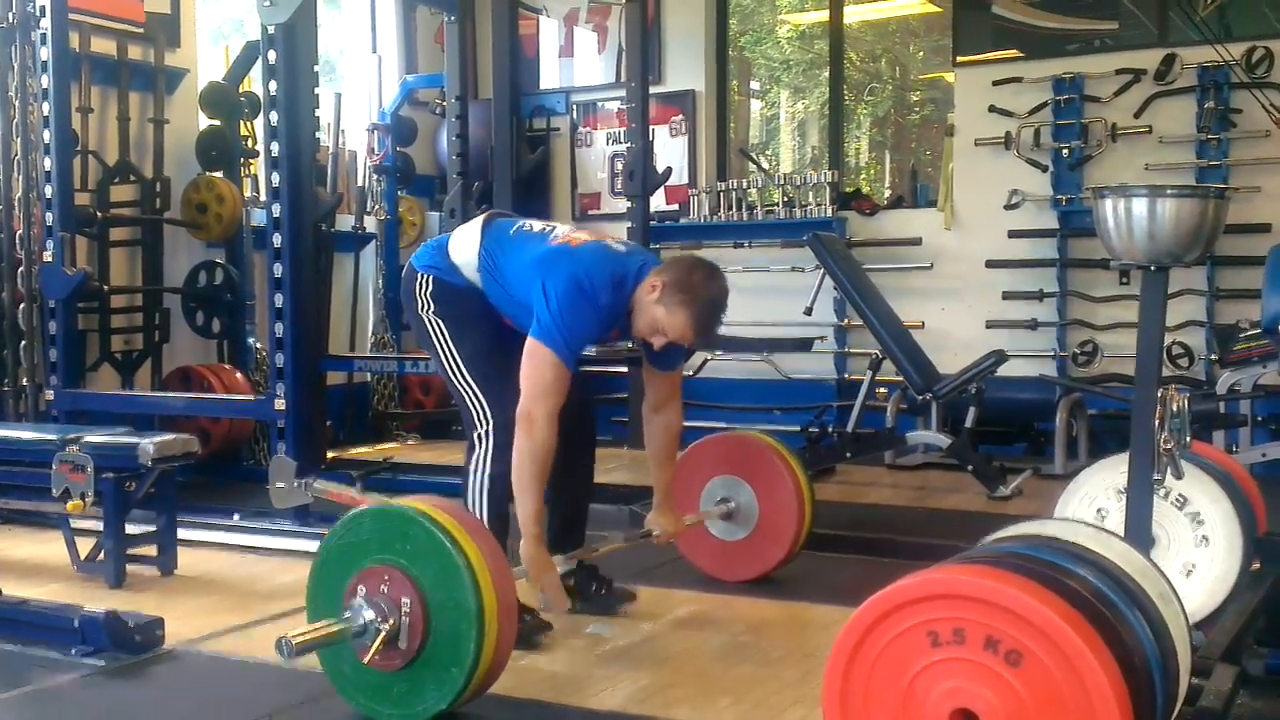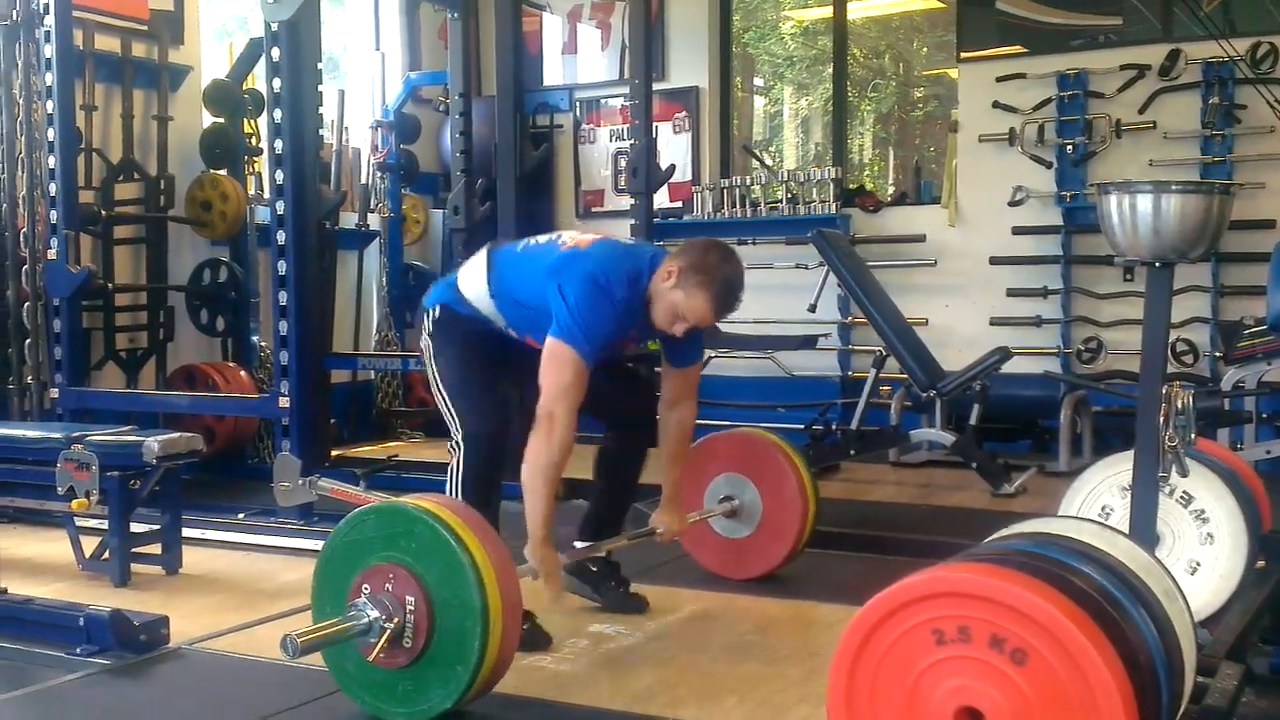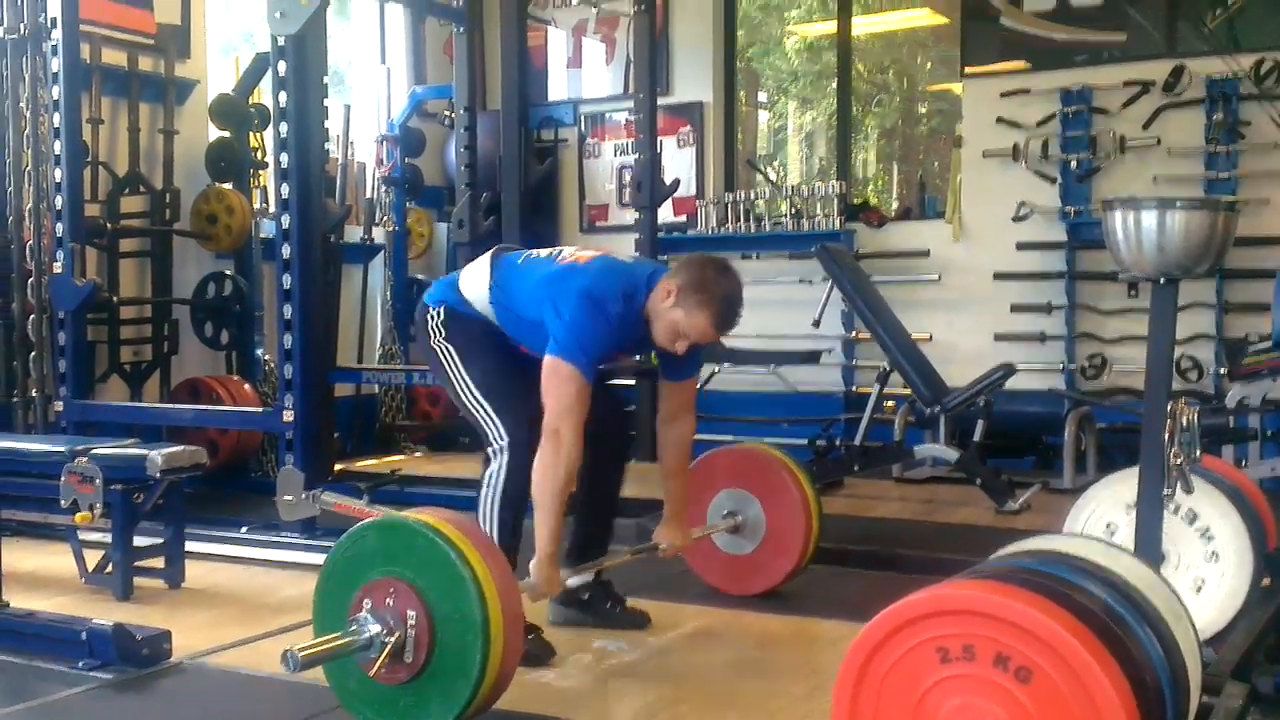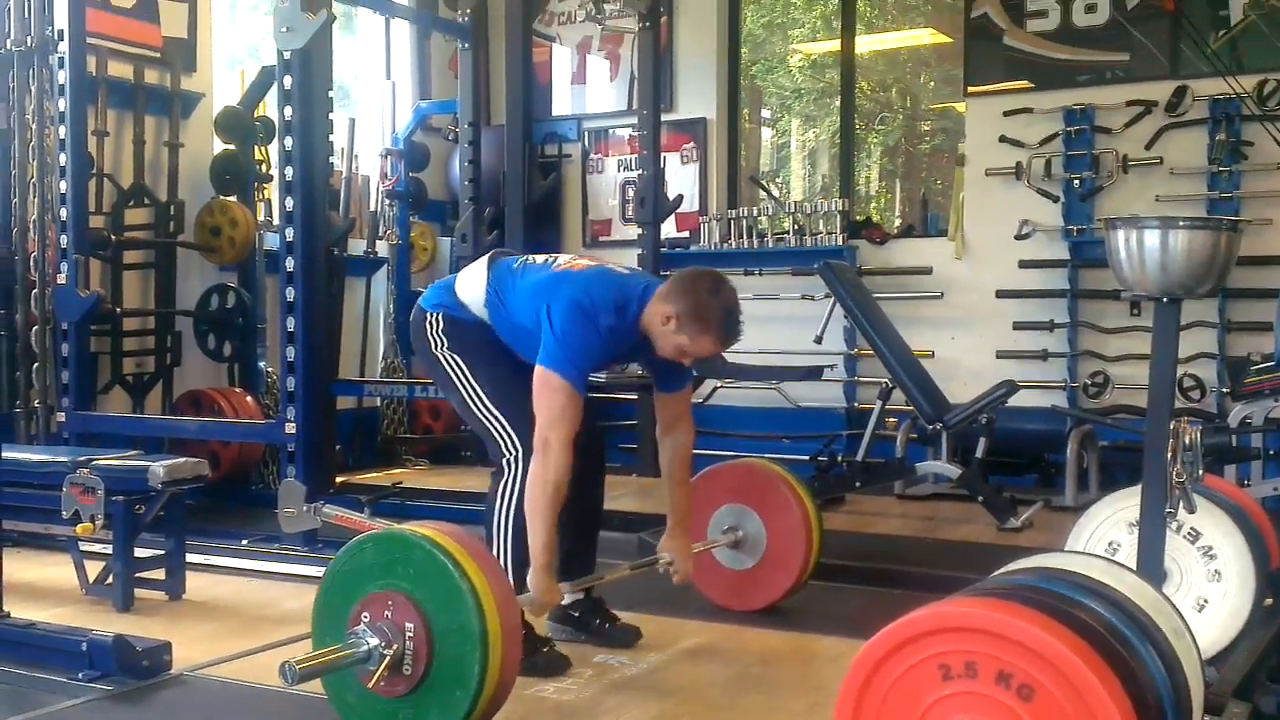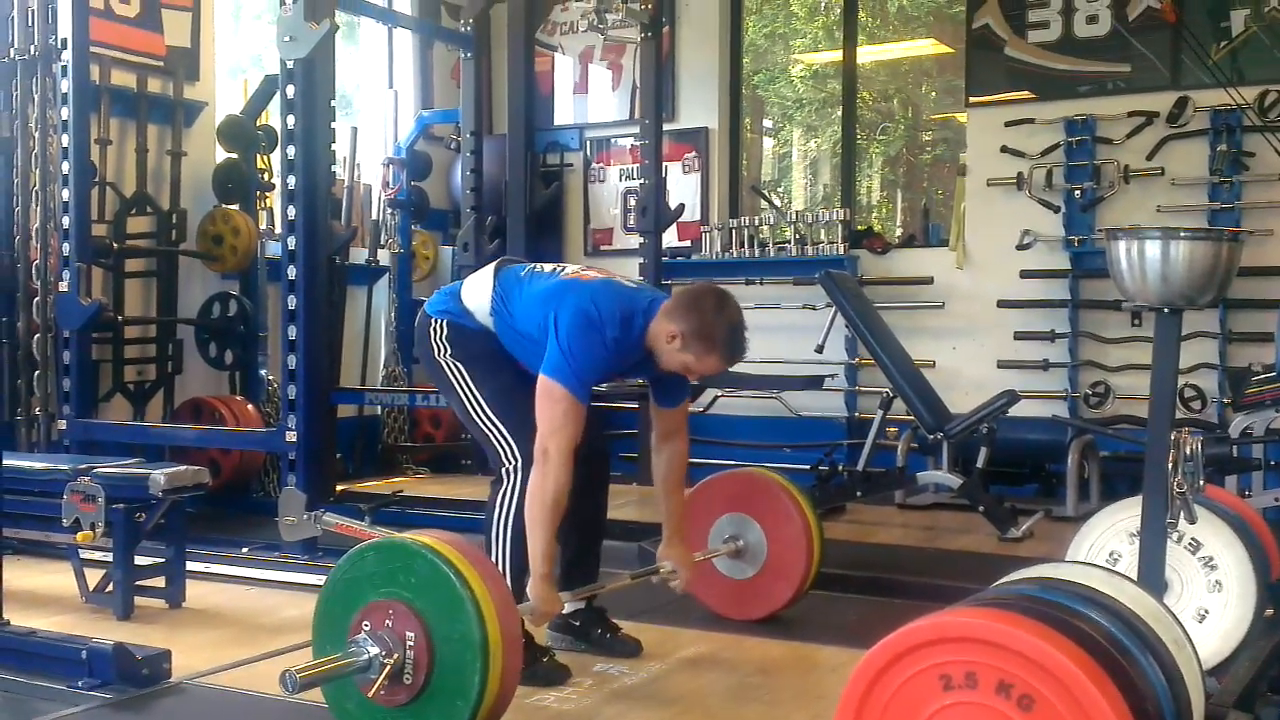
dt=0.3s
person 1, frame 1
left shoulder: (670, 301)
right shoulder: (579, 291)
left elbow: (662, 406)
right elbow: (534, 417)
left wrist: (663, 505)
right wrist: (533, 544)
left hip: (503, 294)
right hip: (446, 283)
left knee: (575, 417)
right knee: (499, 423)
left ankle: (569, 574)
person 1, frame 2
left shoulder: (686, 296)
right shoulder: (596, 287)
left elbow: (677, 404)
right elbow: (555, 416)
left wrist: (670, 503)
right wrist: (539, 542)
left hip: (529, 331)
right hip: (462, 318)
left knee: (639, 411)
right knee: (482, 435)
left ankle: (590, 560)
person 1, frame 3
left shoulder: (683, 315)
right shoulder: (591, 302)
left elbow: (677, 417)
right elbow: (559, 433)
left wrist: (674, 516)
right wrist: (545, 558)
left hip: (522, 336)
right hip: (459, 317)
left knee: (611, 432)
right knee: (517, 440)
left ankle: (581, 586)
person 1, frame 4
left shoulder: (668, 321)
right shoulder: (586, 315)
left elbow: (675, 428)
right elbow: (550, 443)
left wrist: (678, 530)
right wrist: (541, 570)
left hip: (510, 331)
right hip: (453, 322)
right knee: (522, 450)
left ankle: (574, 605)
person 1, frame 5
left shoulder: (671, 332)
right shoulder: (591, 326)
left elbow: (669, 440)
right elbow: (551, 452)
left wrist: (674, 539)
right wrist: (541, 578)
left hip: (514, 339)
right hip: (458, 328)
right knee: (522, 460)
left ankle: (575, 614)
